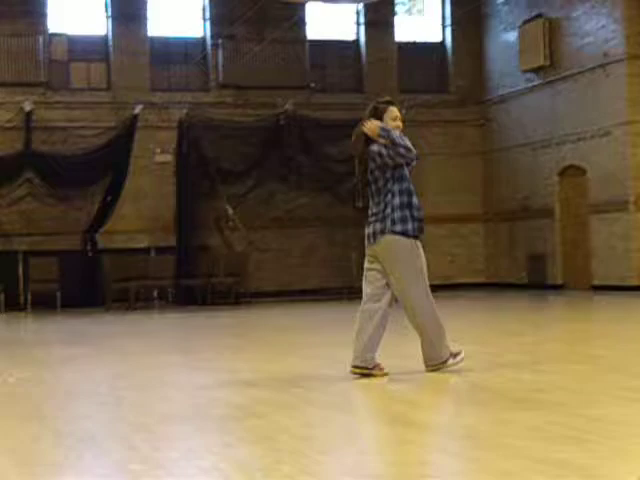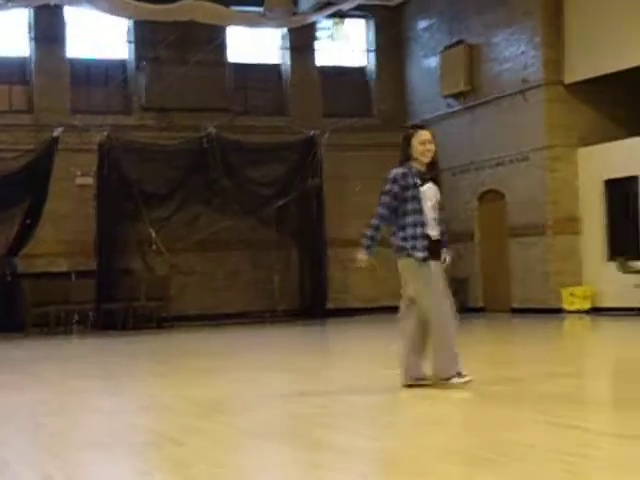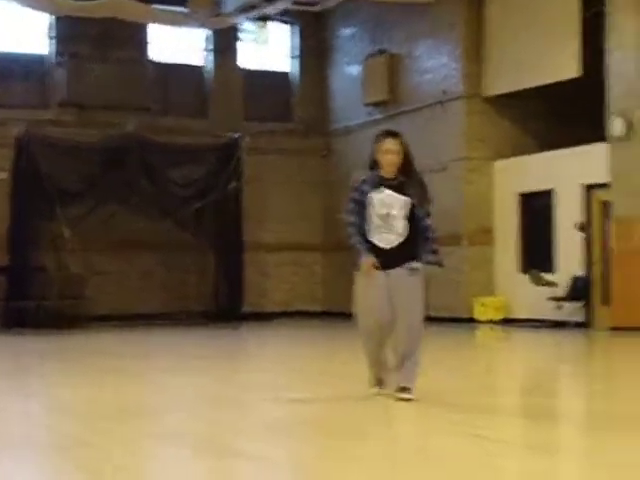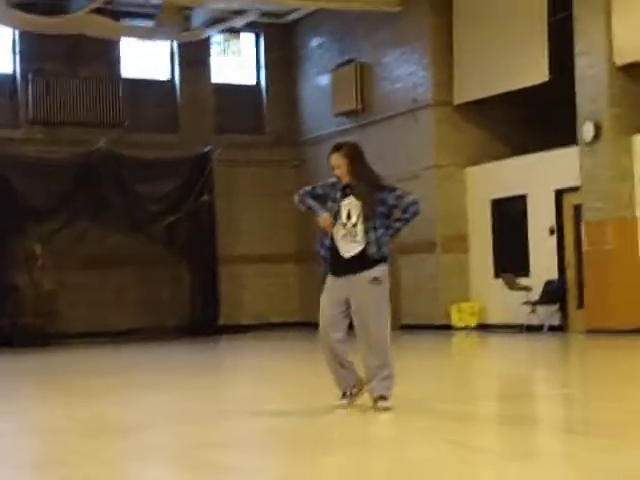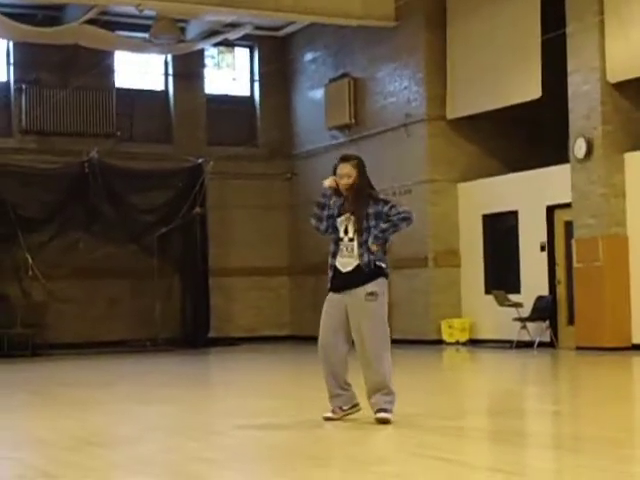
dt=1s
person 1, frame 1
left shoulder: (378, 152)
right shoulder: (377, 150)
right elbow: (409, 155)
right wrist: (384, 131)
left hip: (377, 234)
right hip: (396, 232)
left knee: (376, 296)
right knee: (417, 296)
left ankle: (363, 358)
right ankle: (438, 354)
person 1, frame 2
left shoulder: (432, 178)
right shoulder: (400, 176)
right elbow: (383, 213)
left wrist: (444, 247)
right wrist: (367, 247)
left hip: (429, 253)
right hip: (414, 253)
left knee: (414, 314)
right knee: (441, 310)
left ankle: (413, 373)
right ankle: (447, 369)
person 1, frame 3
left shoulder: (414, 183)
right shoulder: (364, 184)
left elbow: (424, 221)
right elbow: (352, 221)
left wrist: (429, 253)
right wrist: (363, 253)
left hip: (407, 263)
right hip: (373, 262)
left knee: (407, 323)
right knee: (374, 321)
left ankle: (404, 381)
right ankle: (380, 371)
person 1, frame 4
left shoulder: (380, 192)
right shoulder: (332, 188)
left elbow: (412, 207)
right elbow: (301, 196)
left wrist: (387, 234)
right wrist: (318, 211)
left hip: (369, 269)
right hip: (337, 271)
left knee: (373, 332)
right knee: (329, 332)
left ankle: (381, 389)
right ankle: (350, 384)
person 1, frame 5
left shoulder: (375, 204)
right shoulder: (337, 206)
left elbow: (405, 216)
right elbow: (320, 226)
left wrist: (379, 236)
right wrist: (326, 193)
left hip: (368, 283)
right hip: (338, 285)
left knee: (372, 346)
right knee: (328, 343)
left ankle: (383, 402)
right ankle: (343, 399)
